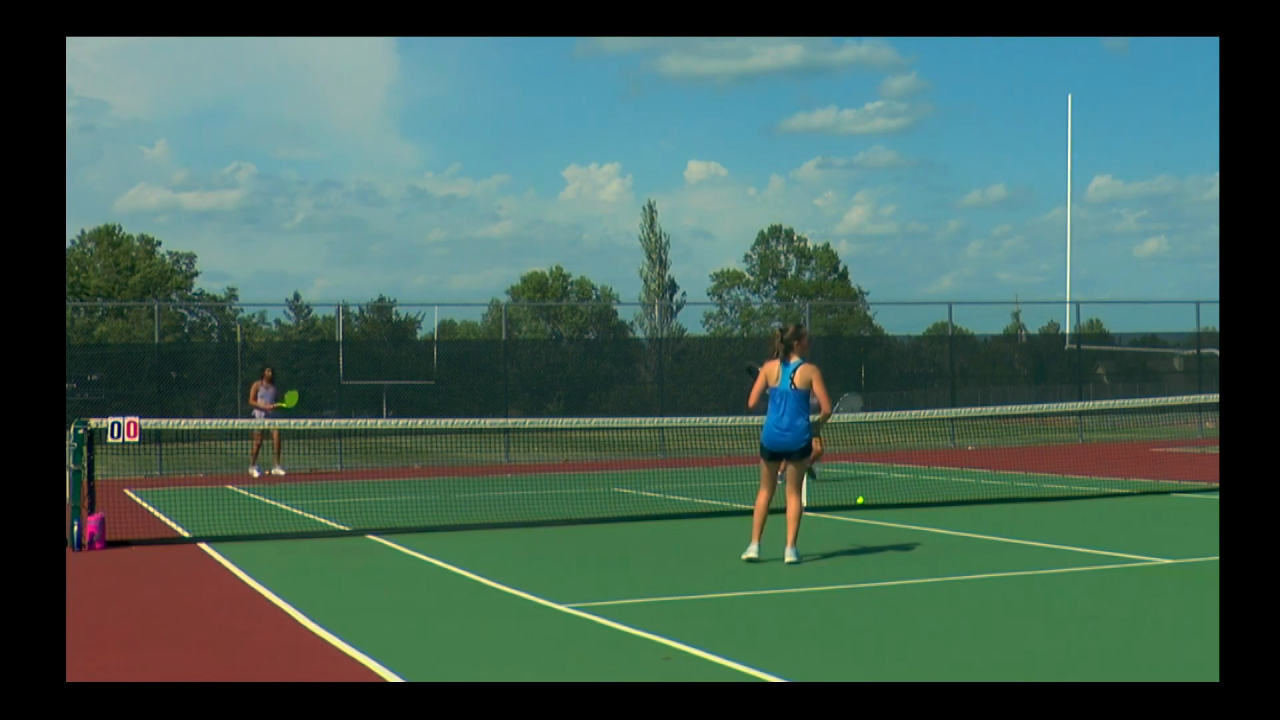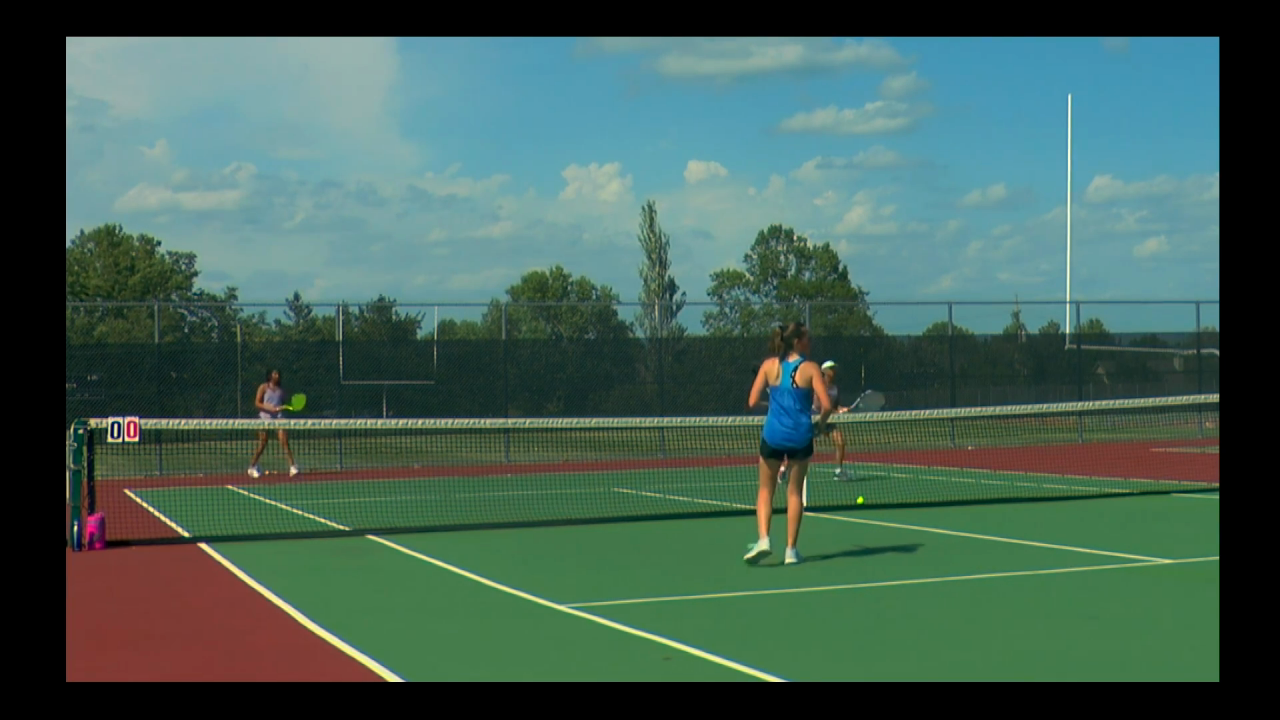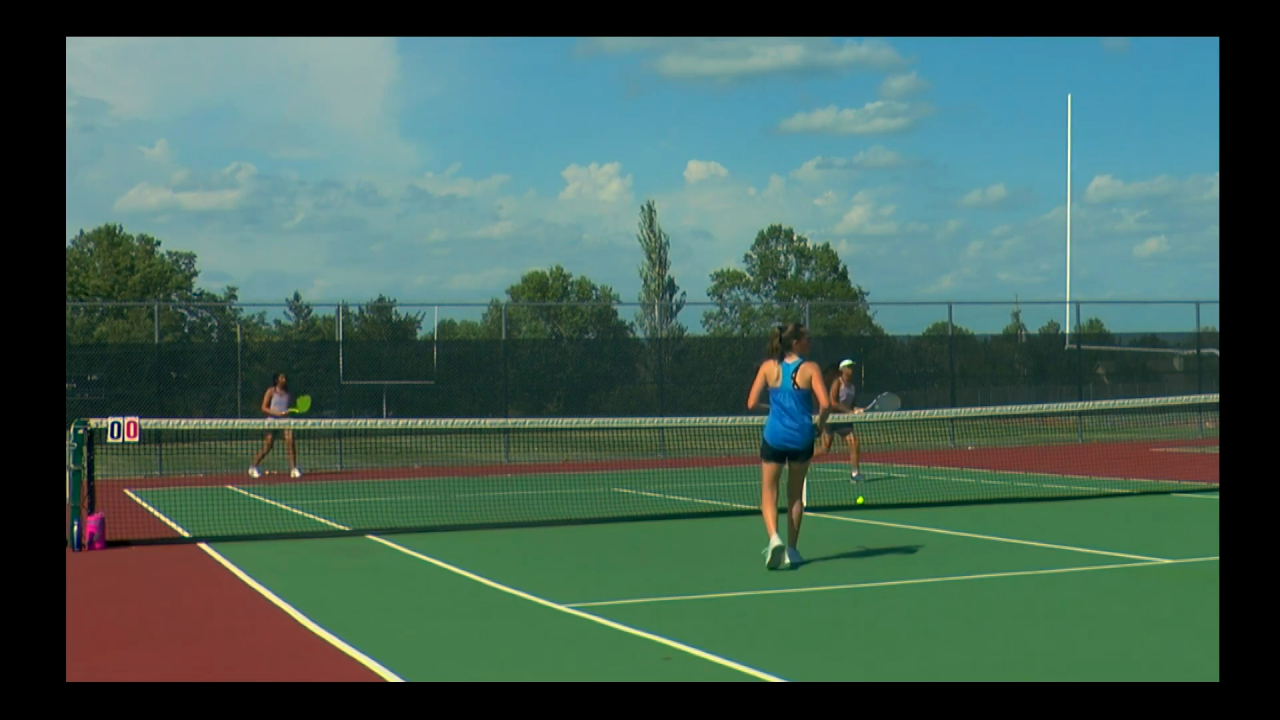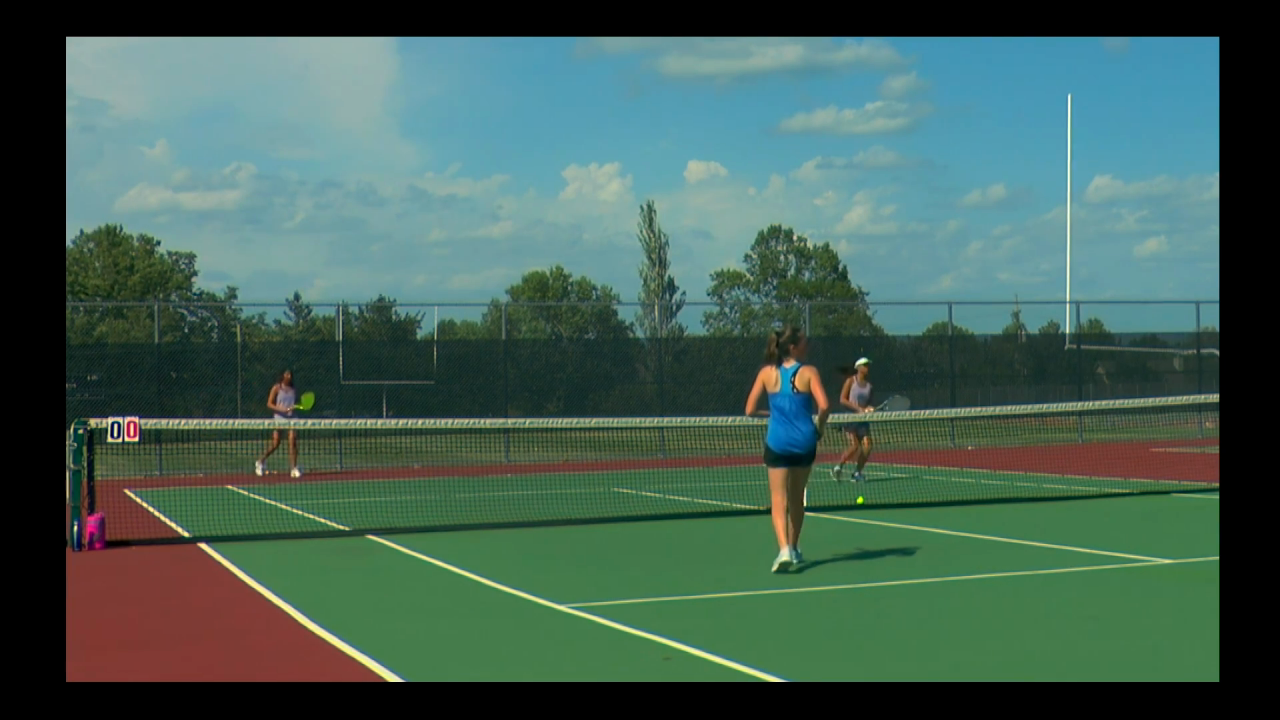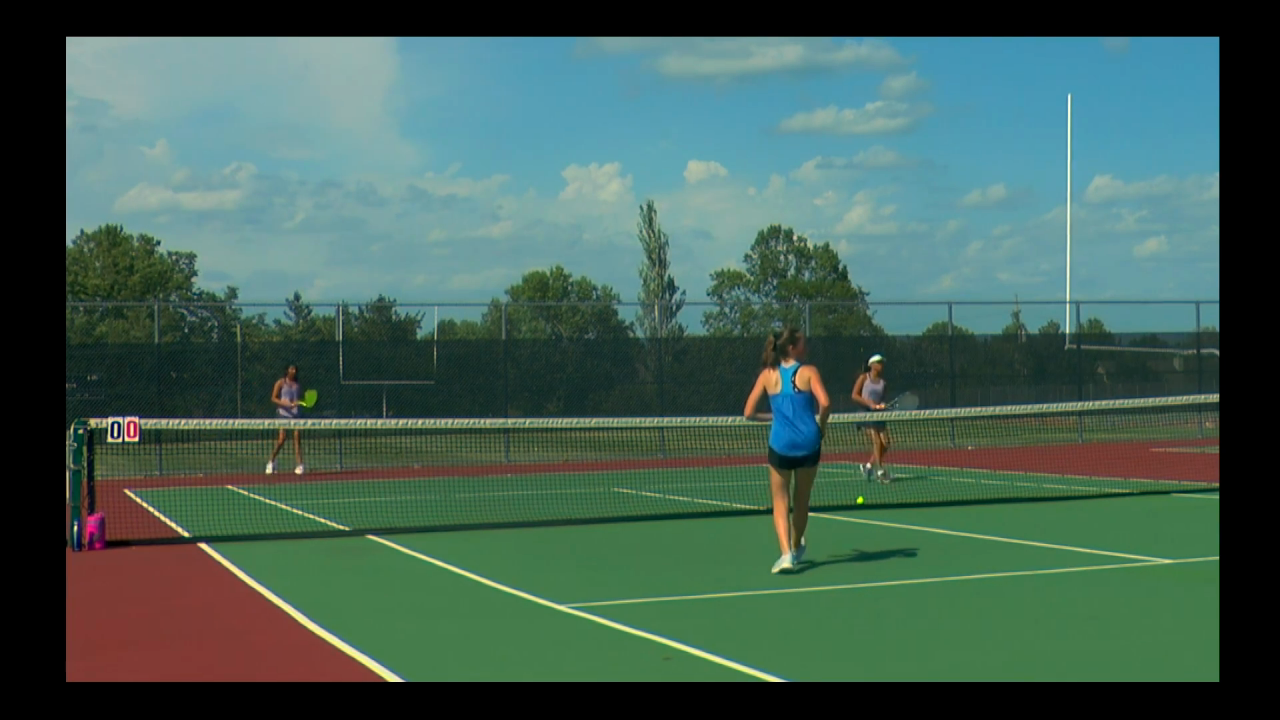
dt=0.1s
person 1, frame 1
left shoulder: (770, 367)
right shoulder: (810, 370)
left elbow: (752, 403)
right elbow: (826, 409)
right wrist: (817, 425)
left hip: (772, 436)
right hip: (799, 437)
left knee: (765, 491)
right knee: (793, 493)
left ankle: (754, 545)
right ankle: (790, 548)
person 1, frame 2
left shoulder: (769, 365)
right shoulder: (811, 368)
left elbow: (753, 402)
right elbow: (826, 405)
right wrist: (821, 424)
left hip: (773, 435)
right hip: (800, 435)
left knee: (765, 490)
right knee: (794, 493)
left ankle: (763, 539)
right ankle: (791, 550)
person 1, frame 3
left shoulder: (768, 367)
right shoulder: (810, 368)
left elbow: (751, 404)
right elbow: (825, 404)
right wrist: (820, 425)
left hip: (774, 436)
right hip: (802, 436)
left knee: (770, 495)
right knee: (795, 495)
left ankle: (774, 539)
right ankle: (791, 551)
person 1, frame 4
left shoulder: (767, 372)
right shoulder: (809, 372)
left elbow: (750, 410)
right elbow: (824, 406)
right wrist: (820, 427)
left hip: (777, 442)
right hip: (804, 441)
left knee: (779, 501)
right knee: (797, 499)
left ankle: (785, 550)
right ankle: (792, 549)
person 1, frame 5
left shoulder: (767, 375)
right shoulder: (809, 371)
left elbow: (748, 413)
right elbow: (825, 403)
right wrist: (822, 426)
left hip: (781, 443)
right hip: (808, 441)
left knee: (781, 504)
right knee: (802, 500)
left ankle: (787, 554)
right ankle: (796, 549)
